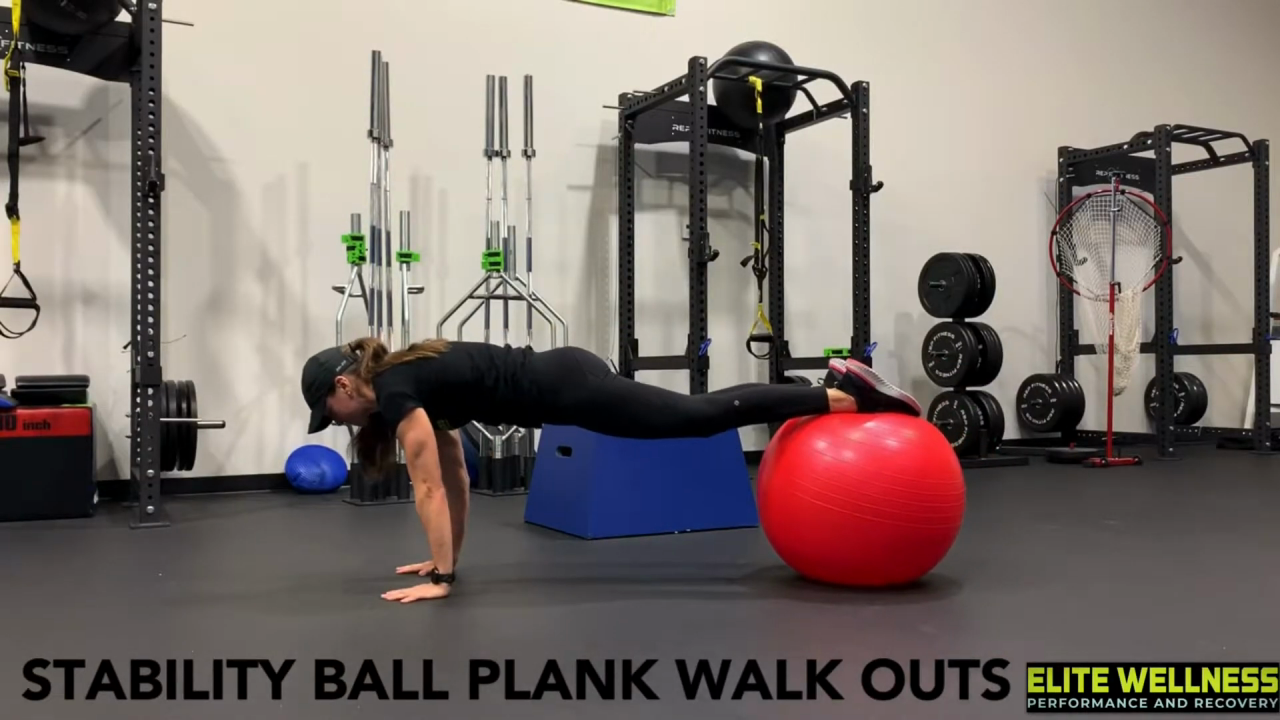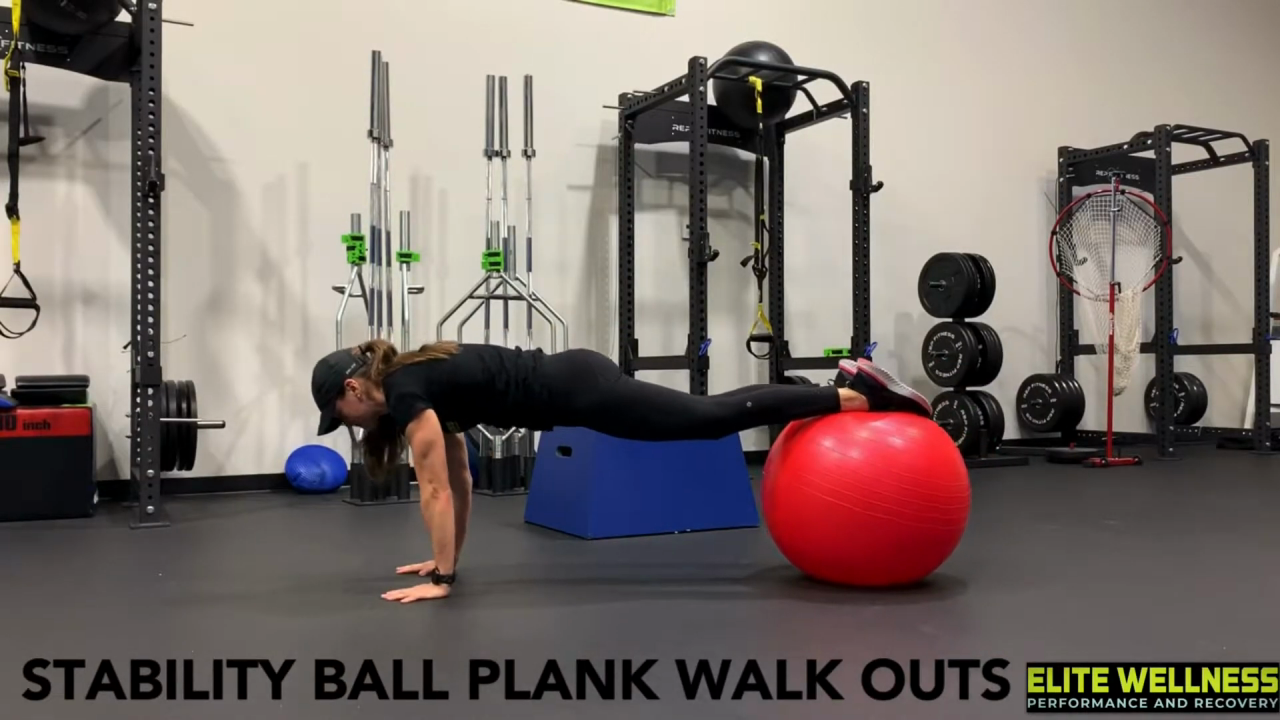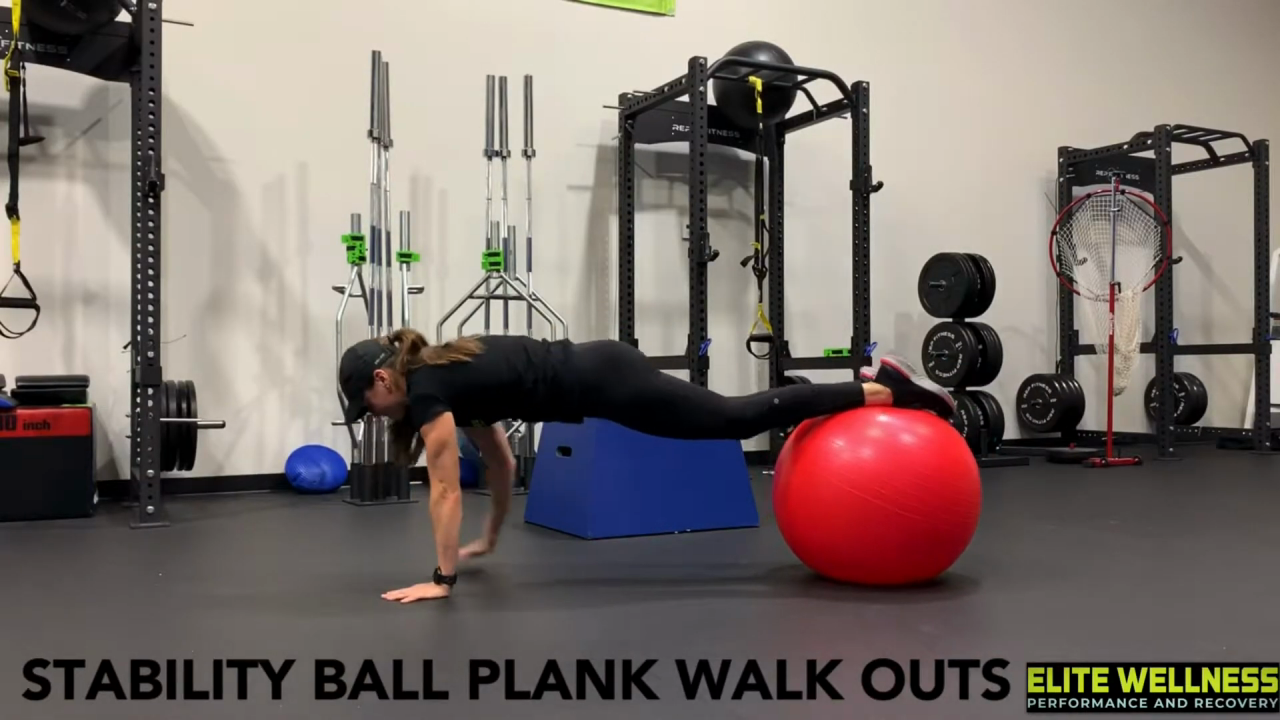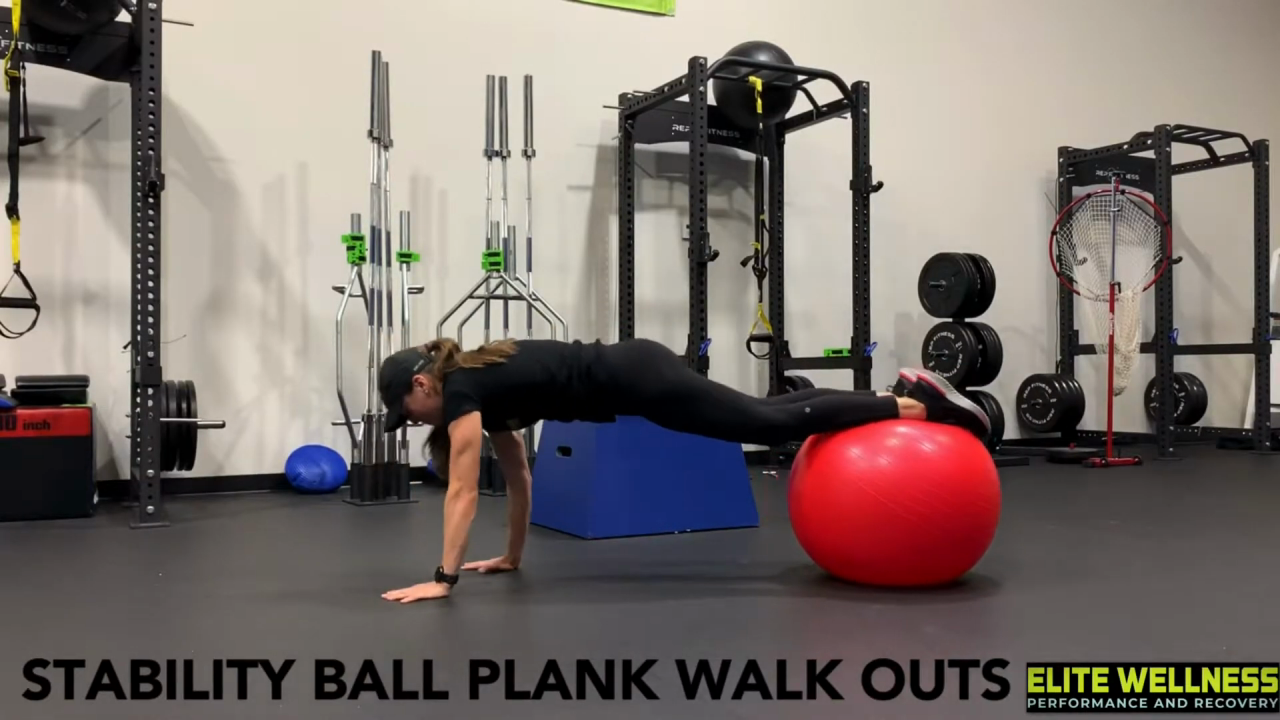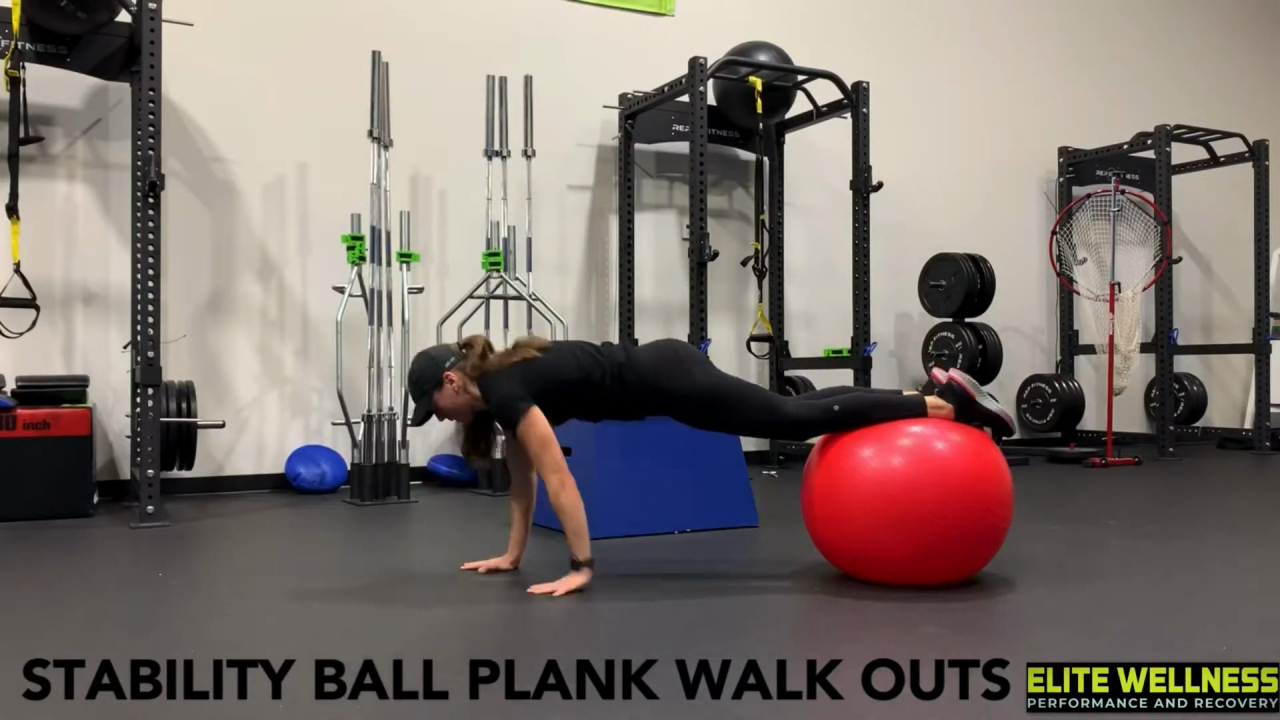
dt=0.3s
person 1, frame 1
left shoulder: (394, 390)
right shoulder: (415, 382)
left elbow: (429, 489)
right elbow: (456, 477)
left wrist: (442, 578)
right wrist: (447, 556)
left hip: (566, 386)
right hip: (565, 377)
left knee: (705, 415)
right knee: (702, 412)
left ankle: (847, 397)
right ankle: (835, 388)
person 1, frame 2
left shoulder: (403, 392)
right shoulder: (423, 383)
left elbow: (435, 490)
right elbow: (459, 479)
left wrist: (440, 578)
right wrist: (447, 557)
left hip: (577, 390)
right hip: (575, 378)
left knee: (717, 417)
right knee: (715, 414)
left ankle: (860, 394)
right ankle: (846, 385)
person 1, frame 3
left shoulder: (426, 388)
right shoulder: (450, 377)
left elbow: (446, 490)
right elbow: (501, 461)
left wrist: (441, 578)
right wrist: (489, 538)
left hip: (605, 383)
right hip: (602, 367)
left knee: (740, 417)
right knee: (738, 415)
left ankle: (884, 390)
right ankle: (870, 384)
person 1, frame 4
left shoulder: (460, 392)
right shoulder: (483, 386)
left elbow: (462, 490)
right elbow: (517, 474)
left wrist: (440, 578)
right wrist: (512, 553)
left hip: (638, 378)
right hip: (635, 374)
left knee: (773, 423)
right knee: (769, 416)
left ankle: (920, 403)
right ankle: (897, 393)
person 1, frame 5
left shoulder: (502, 389)
right shoulder: (507, 386)
left elbow: (559, 478)
right elbow: (523, 479)
left wrist: (582, 566)
right wrist: (514, 555)
left hip: (666, 378)
right hip: (660, 373)
left knee: (797, 419)
right knee: (795, 412)
left ankle: (944, 403)
right ankle: (922, 393)
